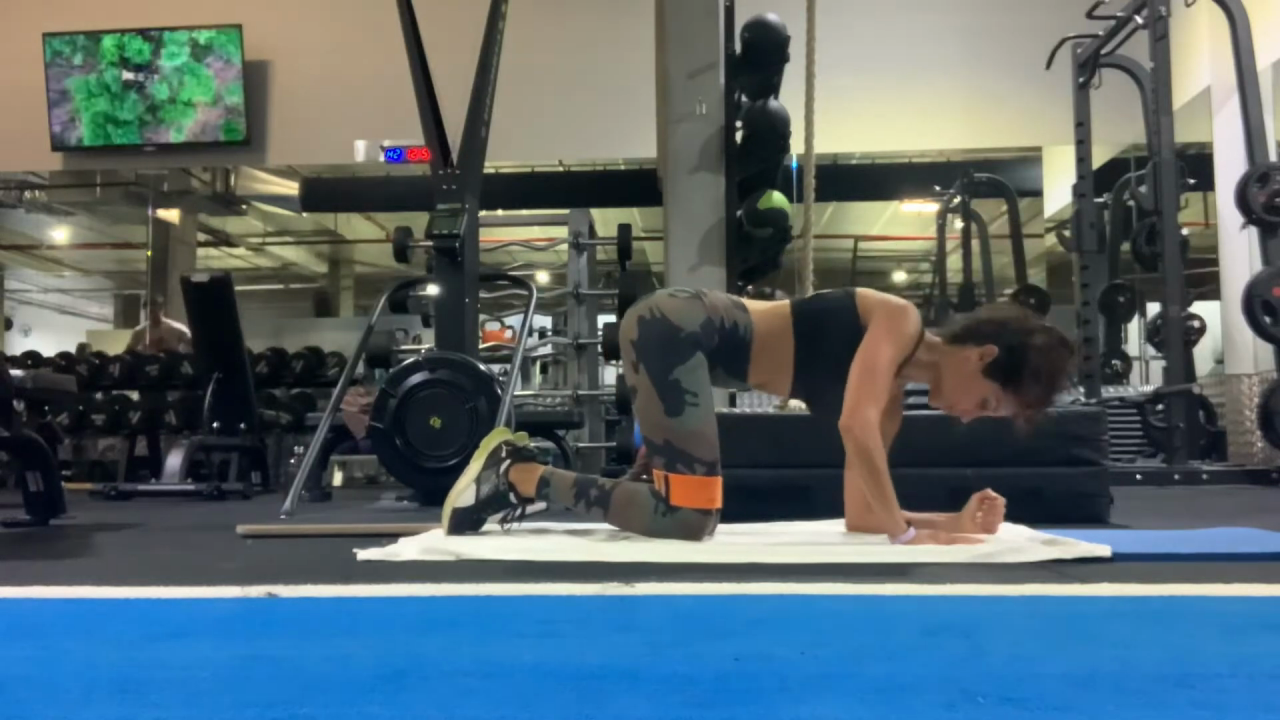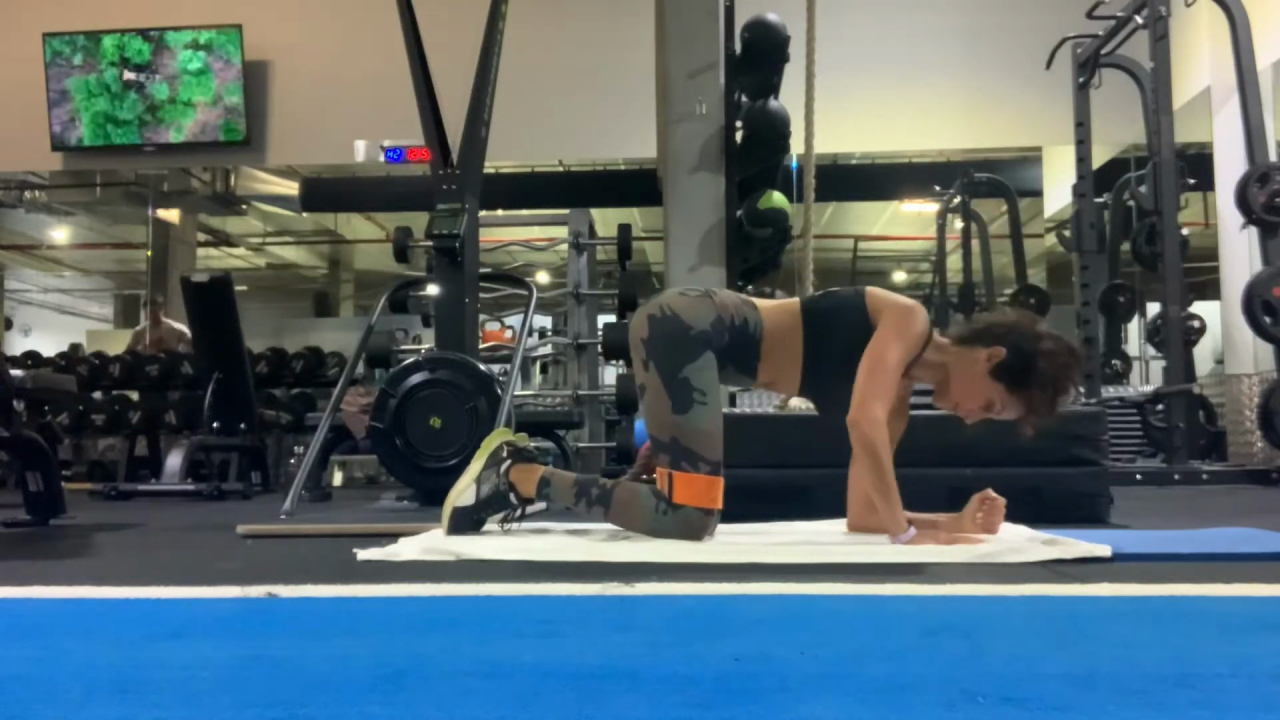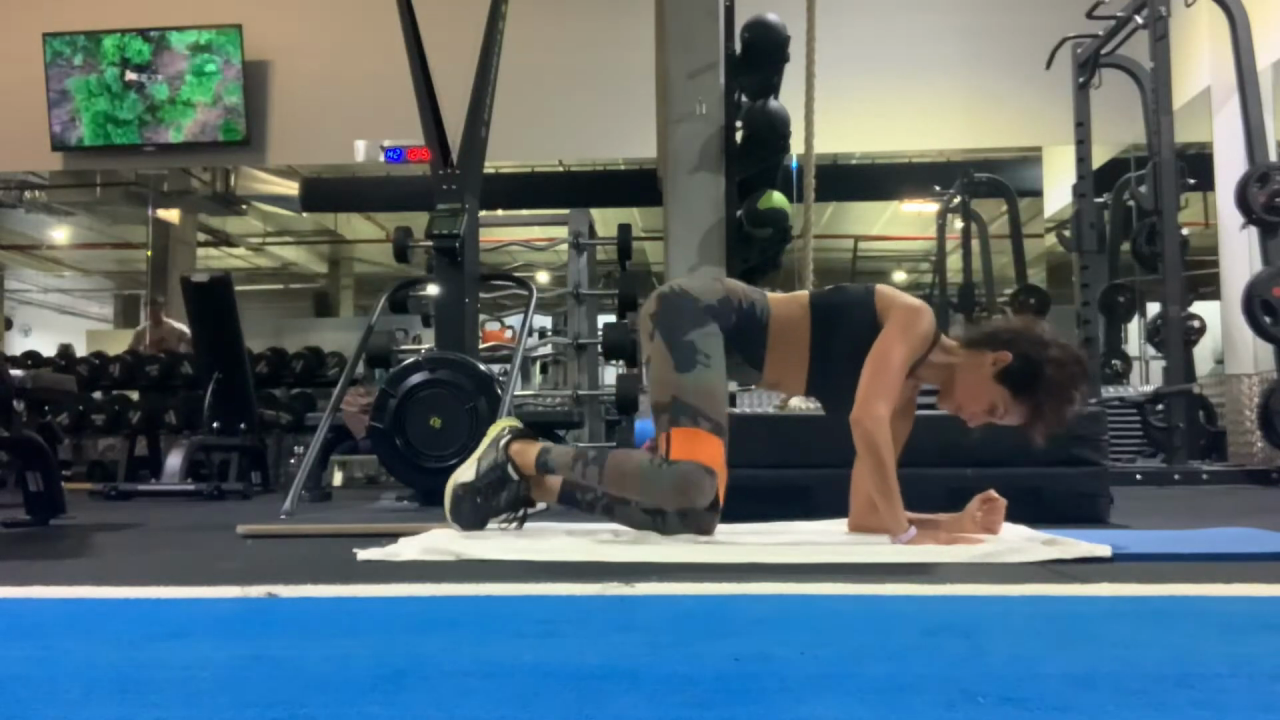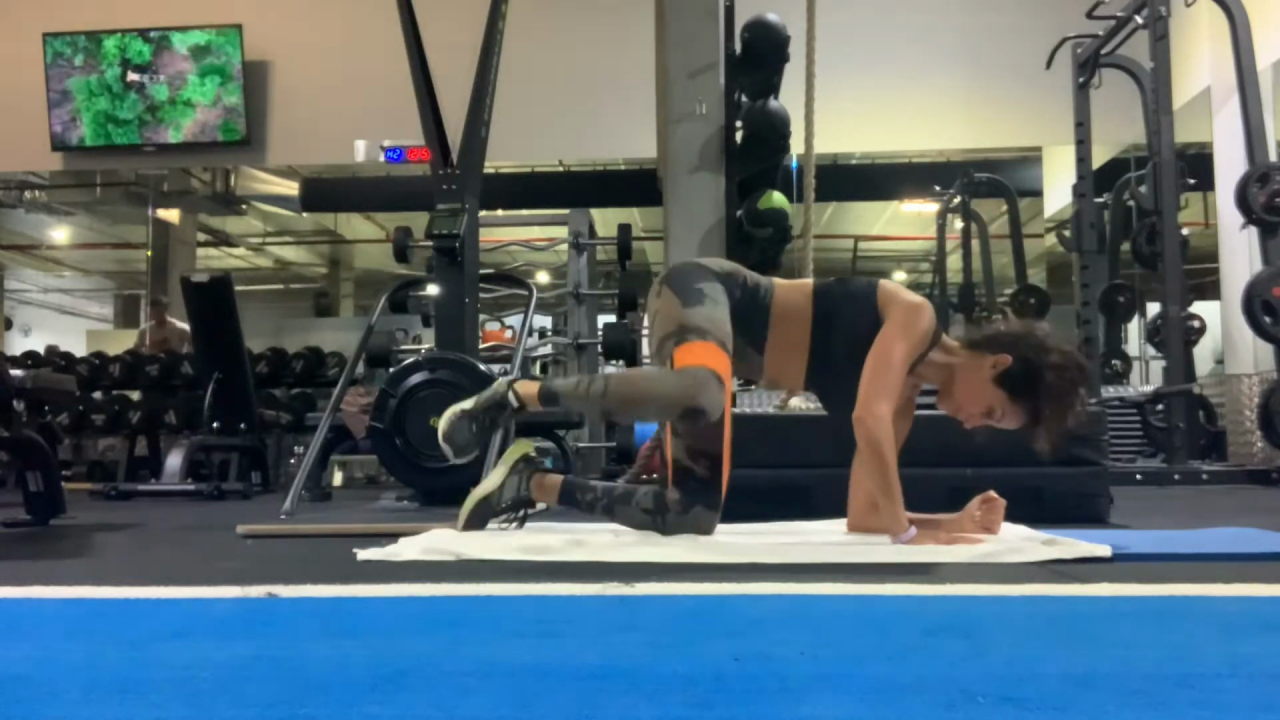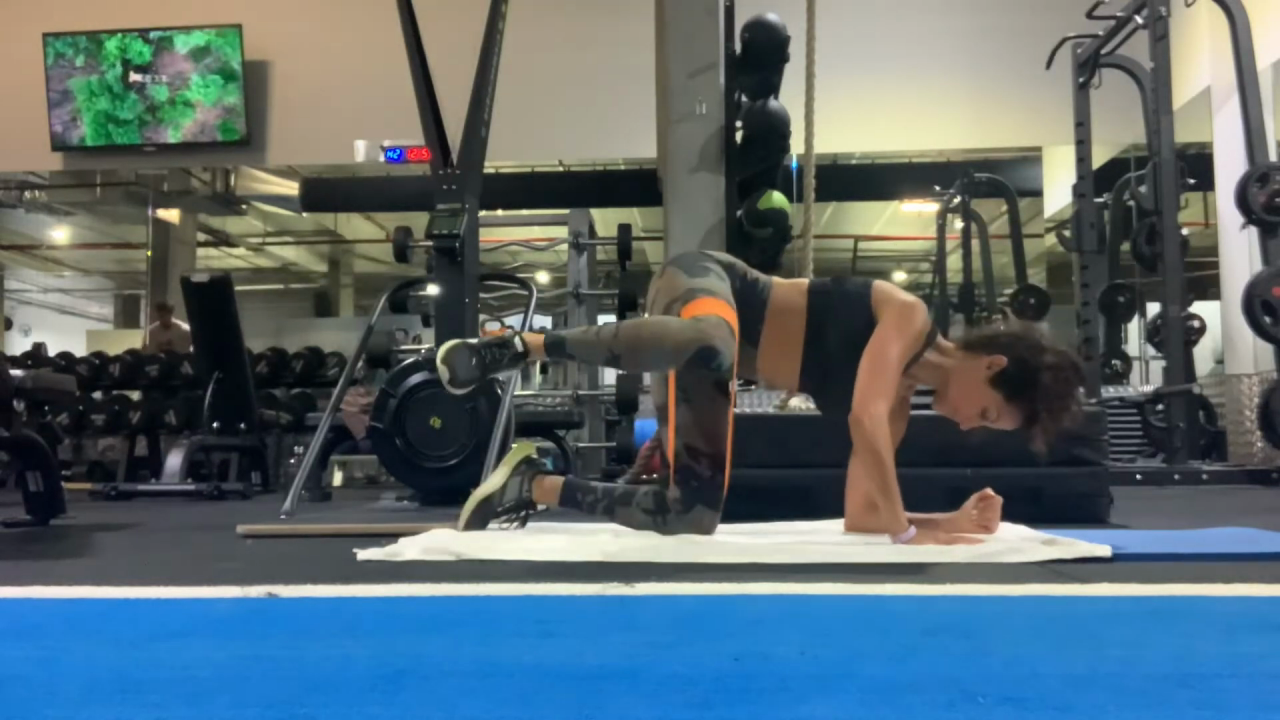
dt=0.2s
person 1, frame 1
left shoulder: (893, 394)
right shoulder: (899, 320)
left elbow: (859, 514)
right elbow: (854, 425)
left wrist: (952, 522)
right wrist: (904, 532)
left hip: (685, 345)
right hip: (675, 329)
left knee: (691, 517)
right knee: (685, 520)
left ankle: (521, 471)
right ankle: (515, 473)
person 1, frame 2
left shoulder: (900, 394)
right shoulder: (907, 320)
left elbow: (861, 515)
right elbow: (862, 422)
left wrist: (952, 523)
right wrist: (905, 531)
left hip: (695, 346)
right hip: (686, 326)
left knee: (690, 517)
right knee: (686, 520)
left ankle: (522, 472)
right ankle: (514, 474)
person 1, frame 3
left shoulder: (905, 399)
right shoulder: (914, 320)
left elbow: (862, 515)
right elbow: (864, 419)
left wrist: (953, 523)
right wrist: (904, 531)
left hip: (713, 340)
right hip: (697, 310)
left knee: (694, 516)
right knee: (691, 482)
left ankle: (534, 482)
right ankle: (516, 451)
person 1, frame 4
left shoulder: (906, 396)
right shoulder: (915, 316)
left elbow: (861, 515)
right elbow: (866, 418)
left wrist: (951, 522)
right wrist: (904, 530)
left hip: (721, 345)
right hip: (705, 288)
left knee: (692, 516)
right knee: (699, 397)
left ankle: (532, 482)
right ankle: (518, 396)
person 1, frame 5
left shoulder: (902, 395)
right shoulder: (909, 316)
left elbow: (859, 516)
right elbow: (864, 419)
left wrist: (950, 521)
right wrist: (903, 530)
left hip: (713, 349)
right hip: (701, 278)
left knee: (693, 517)
right knee: (710, 346)
left ankle: (532, 484)
right ankle: (514, 347)
